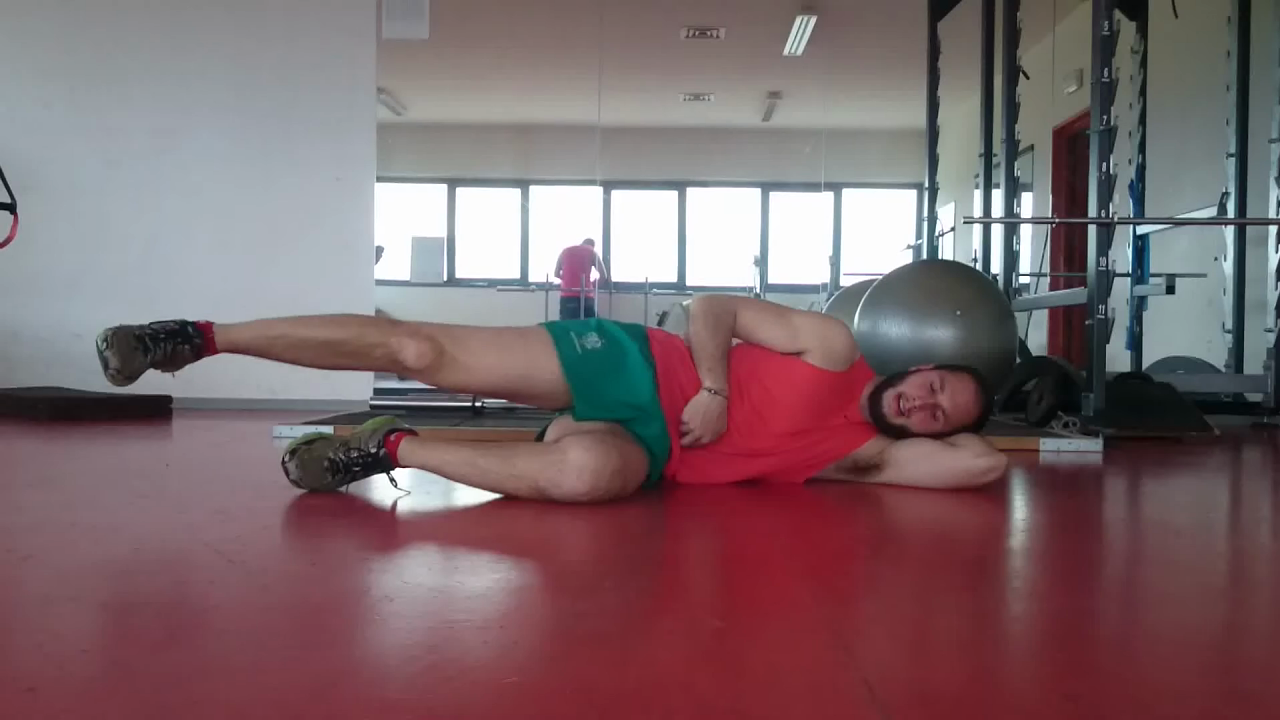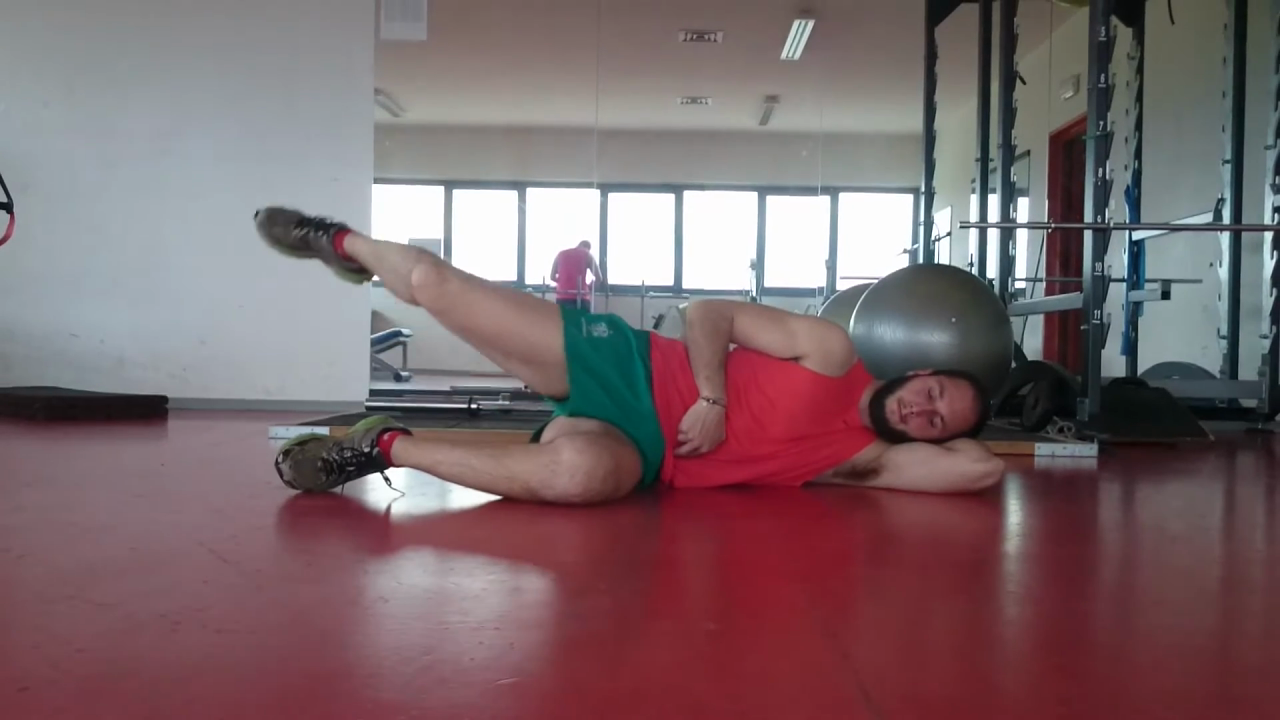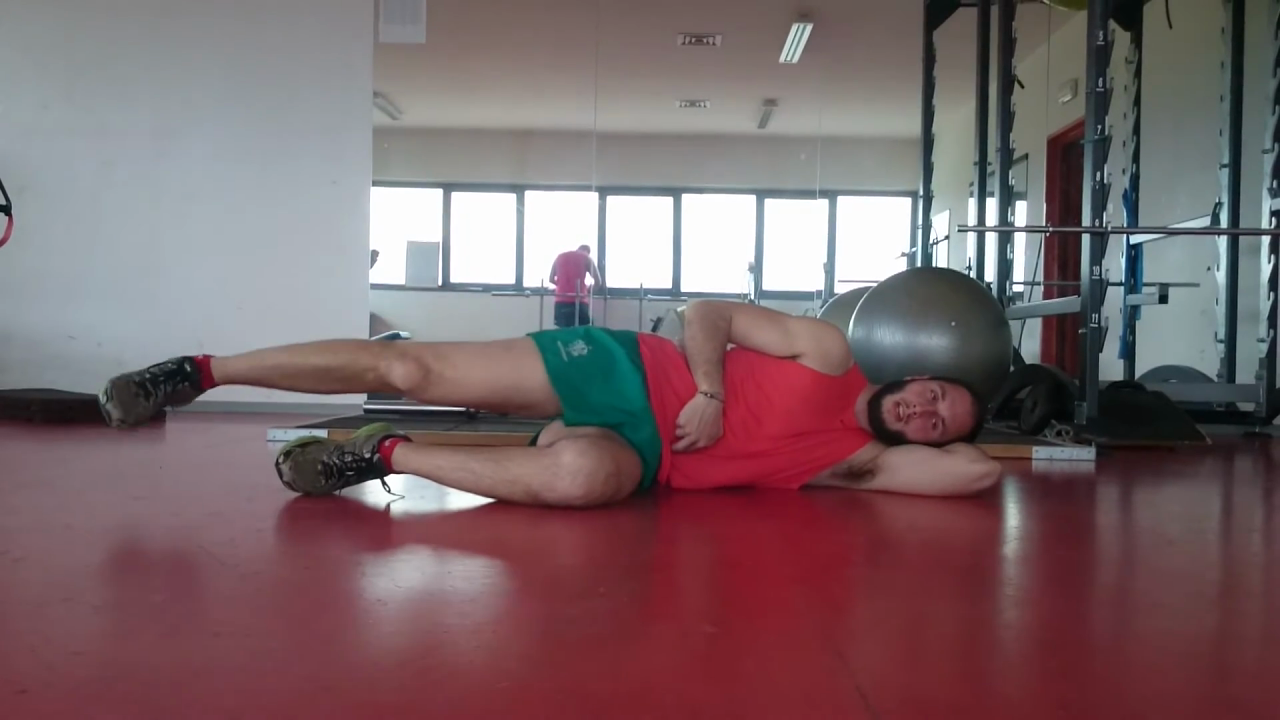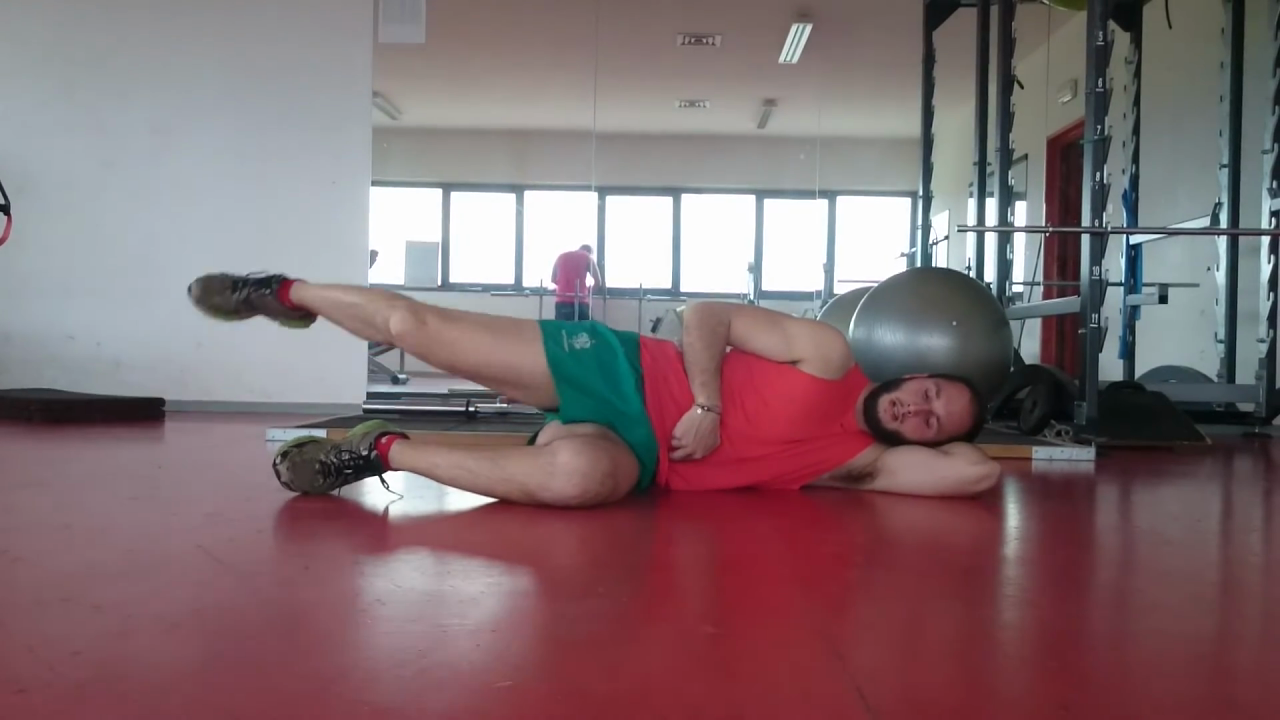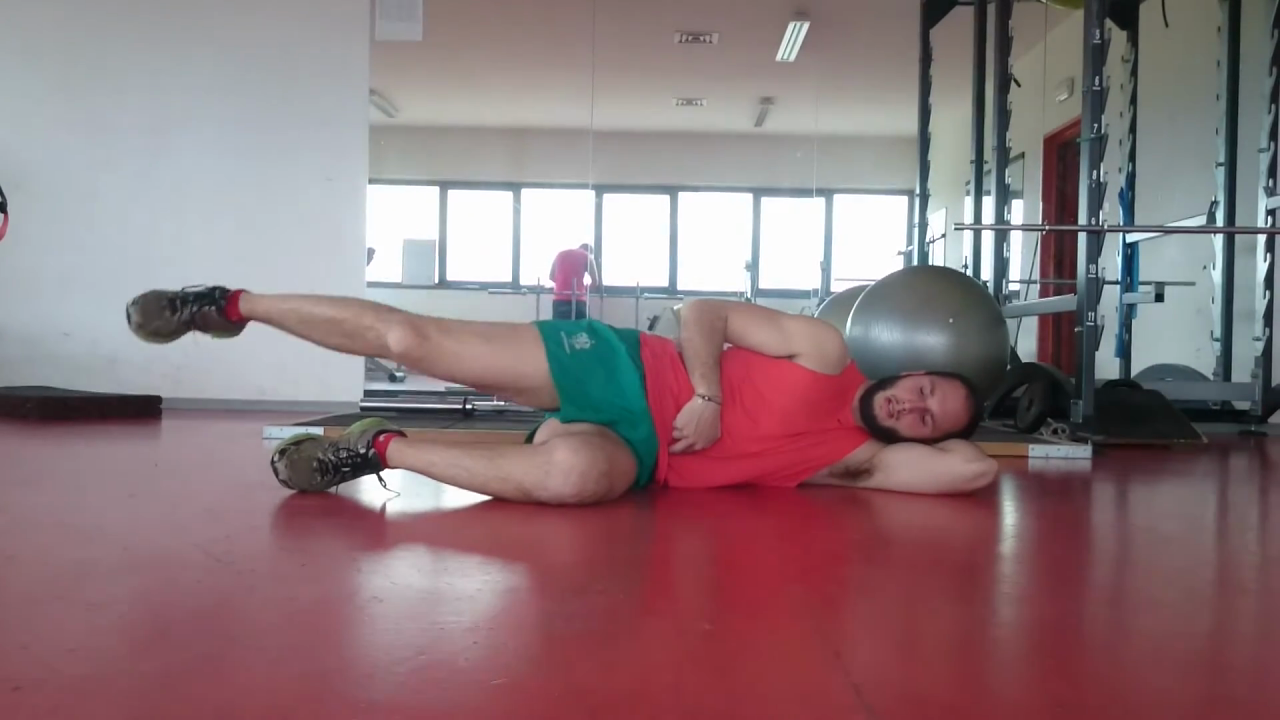
dt=1s
person 1, frame 1
left shoulder: (867, 454)
right shoulder: (833, 348)
left elbow: (987, 462)
right elbow: (713, 308)
right wrist: (713, 389)
left hip: (644, 445)
right hip: (629, 365)
left knee: (583, 469)
right knee: (423, 349)
left ankle: (391, 448)
right ankle: (201, 336)
person 1, frame 2
left shoulder: (868, 459)
right shoulder: (832, 354)
right elbow: (710, 313)
right wrist: (708, 399)
left hip: (643, 447)
right hip: (626, 366)
left knee: (583, 472)
right knee: (430, 281)
left ankle: (379, 447)
right ankle: (344, 242)
person 1, frame 3
left shoulder: (860, 460)
right shoulder: (828, 354)
right elbow: (708, 313)
right wrist: (709, 394)
left hip: (639, 452)
right hip: (621, 372)
left knee: (580, 474)
right knee: (408, 367)
left ankle: (382, 455)
right ankle: (201, 369)
person 1, frame 4
left shoulder: (862, 462)
right shoulder: (830, 356)
right elbow: (708, 315)
right wrist: (707, 402)
left hip: (639, 450)
right hip: (621, 371)
left knee: (581, 473)
right knee: (411, 321)
left ankle: (381, 450)
right ankle: (287, 294)
person 1, frame 5
left shoulder: (860, 459)
right shoulder: (826, 355)
right elbow: (705, 312)
right wrist: (707, 395)
left hip: (636, 456)
right hip: (624, 373)
left knee: (575, 472)
right knee: (408, 337)
left ankle: (382, 449)
right ankle: (233, 304)
